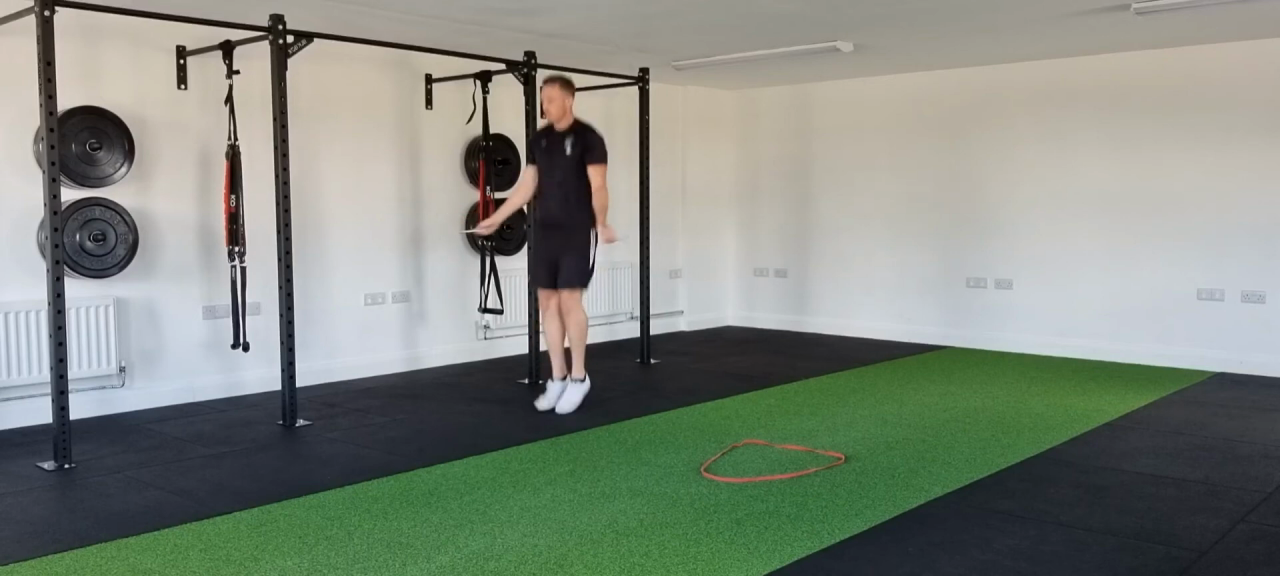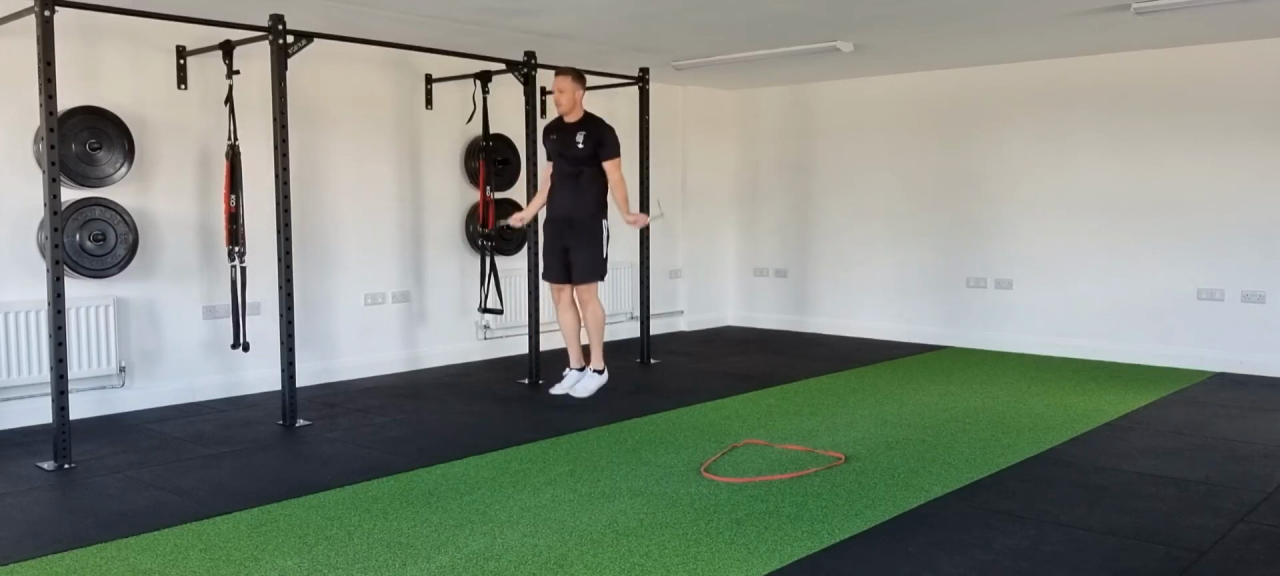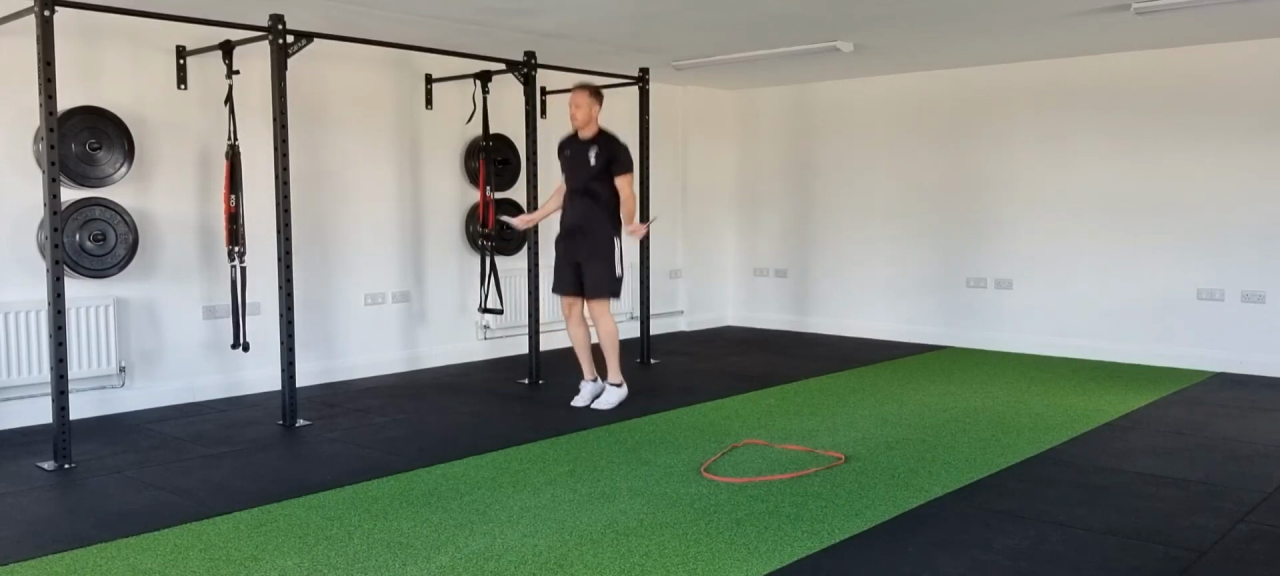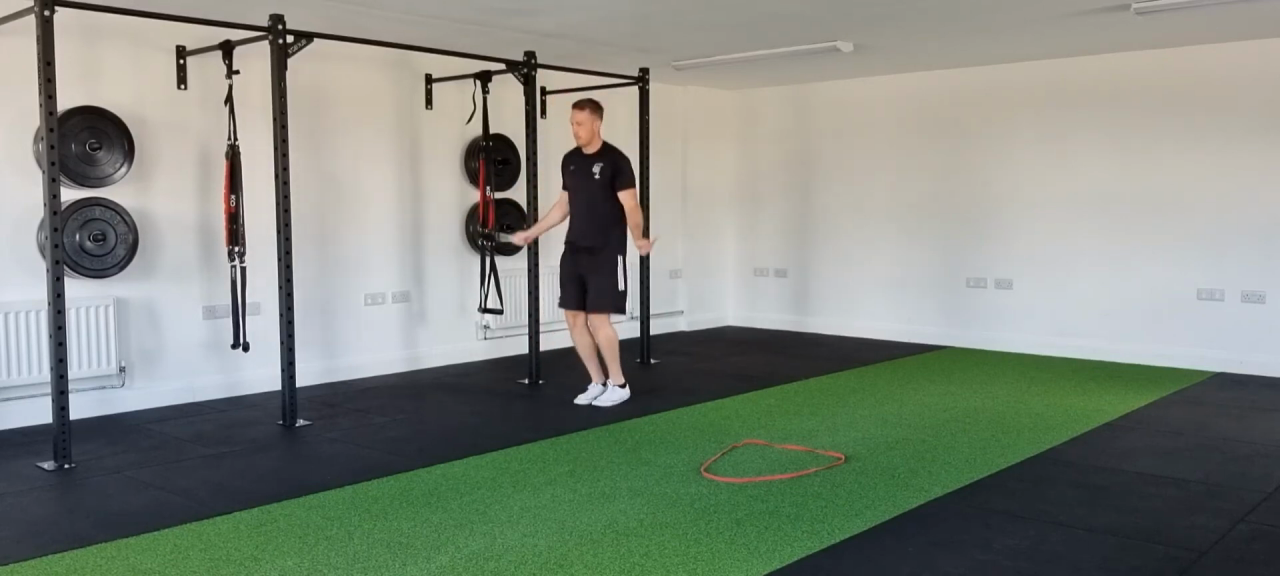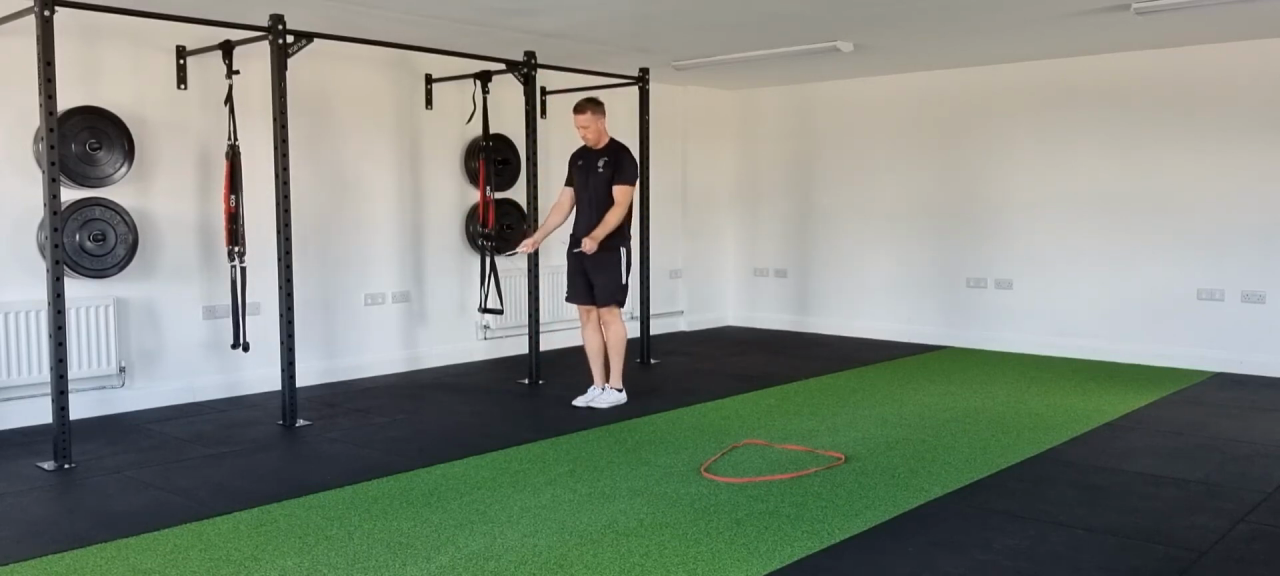
dt=1s
person 1, frame 1
left shoulder: (587, 138)
right shoulder: (539, 138)
left elbow: (598, 185)
right elbow: (527, 185)
left wrist: (601, 223)
right wrist: (495, 219)
left hip: (576, 231)
right hip: (545, 231)
left knee: (569, 300)
right knee: (547, 302)
left ankle: (578, 377)
right ankle: (559, 377)
person 1, frame 2
left shoulder: (599, 131)
right shoulder: (551, 132)
left elbow: (614, 177)
left wrist: (626, 212)
right wrist: (528, 213)
left hip: (589, 224)
right hip: (557, 223)
left knee: (587, 292)
right knee: (560, 293)
left ankle: (596, 367)
right ankle: (575, 369)
person 1, frame 3
left shoulder: (613, 148)
right shoulder: (566, 146)
left elbow: (626, 193)
left wrist: (631, 224)
right wrist: (533, 218)
left hip: (602, 241)
right hip: (571, 239)
left knee: (599, 310)
right knee: (570, 309)
left ankle: (617, 384)
right ankle: (591, 380)
person 1, frame 4
left shoulder: (616, 161)
right shoulder: (569, 160)
left elbow: (630, 207)
left wrist: (639, 240)
right wrist: (534, 231)
left hip: (606, 253)
right hip: (574, 251)
left knee: (599, 320)
right knee: (574, 319)
left ankle: (618, 384)
right ankle: (598, 381)
person 1, frame 5
left shoulder: (620, 156)
right shoulder: (578, 158)
left elbow: (621, 205)
right elbow: (564, 204)
left wrist: (597, 237)
right wrist: (537, 238)
left hip: (610, 249)
right hip: (580, 247)
left knee: (609, 314)
right knee: (587, 316)
left ankle: (616, 387)
right ankle: (599, 386)
